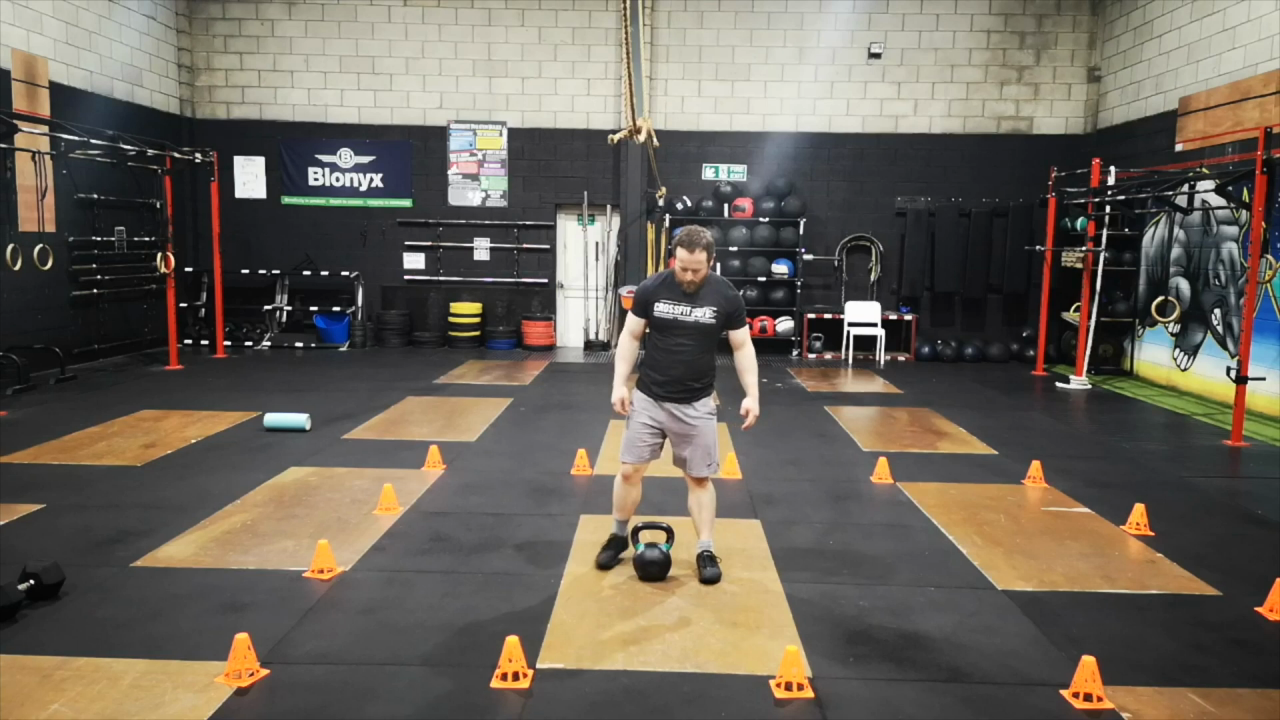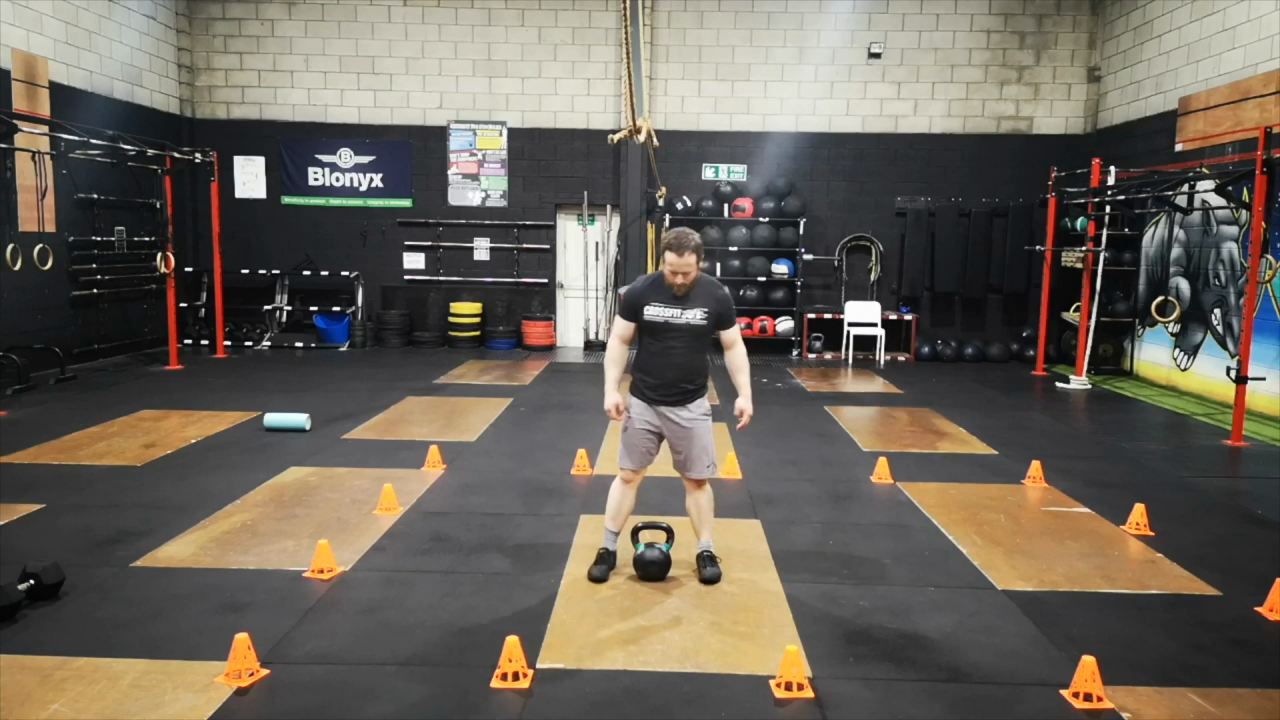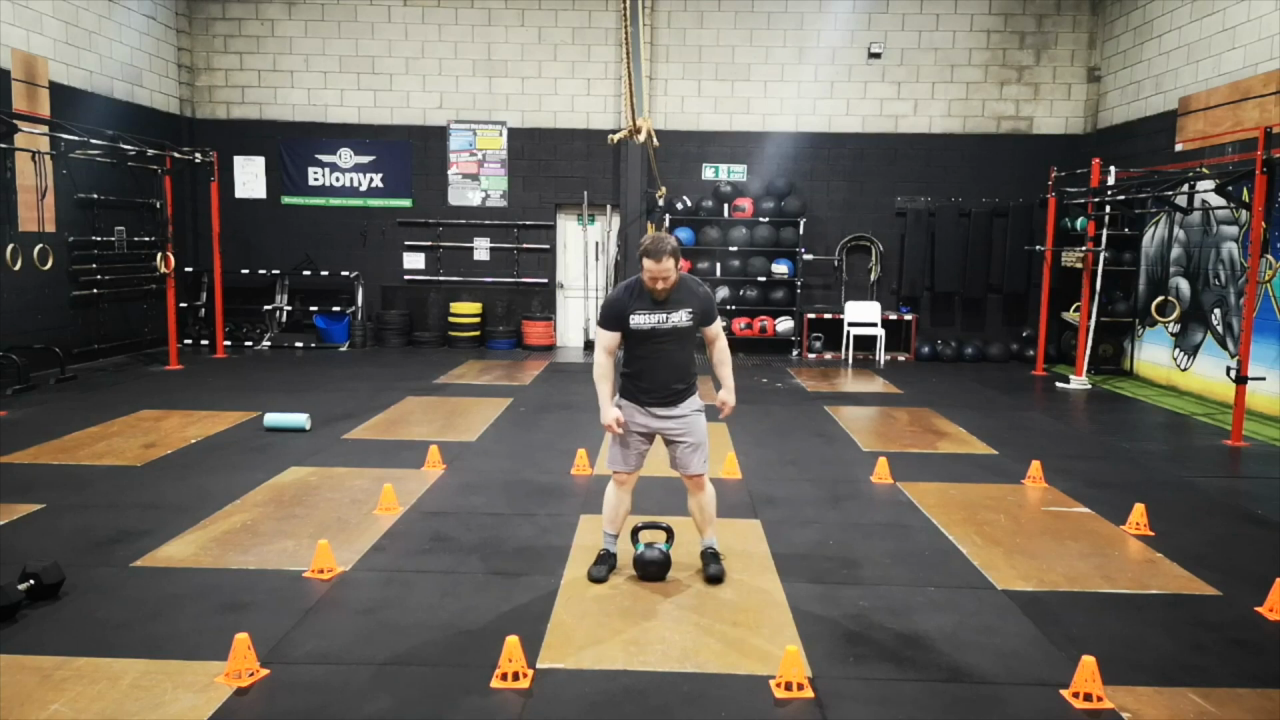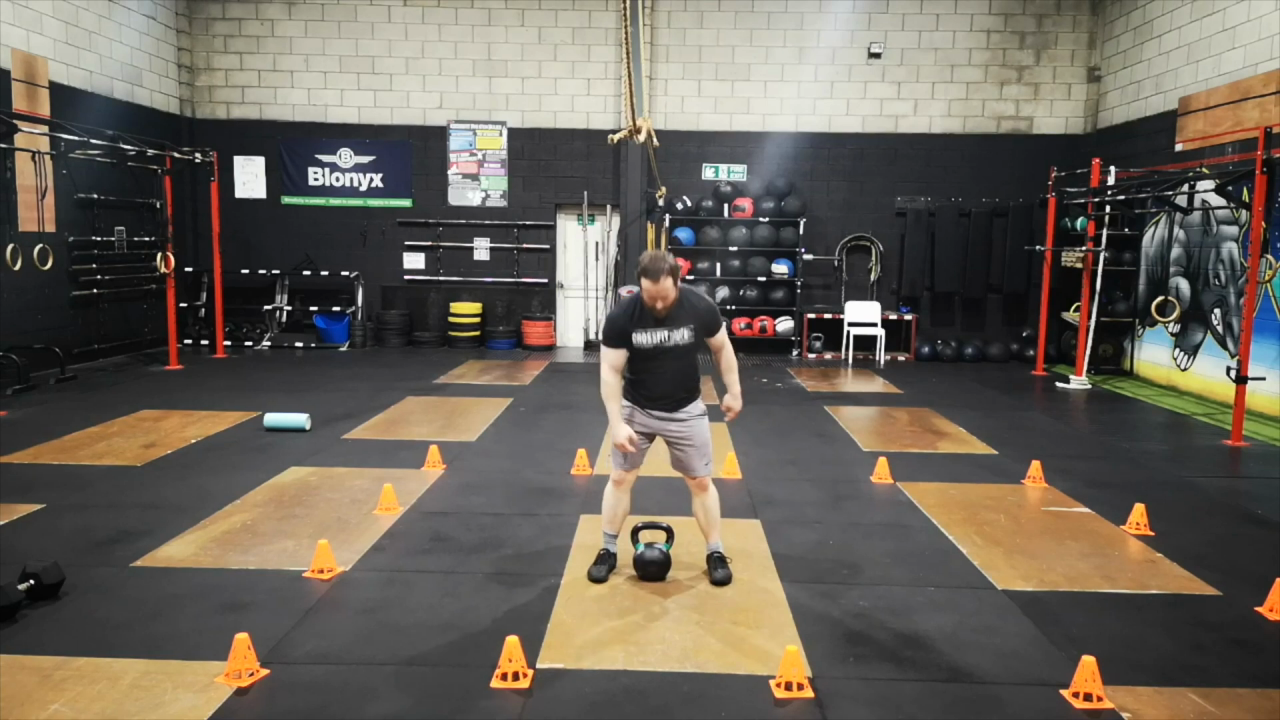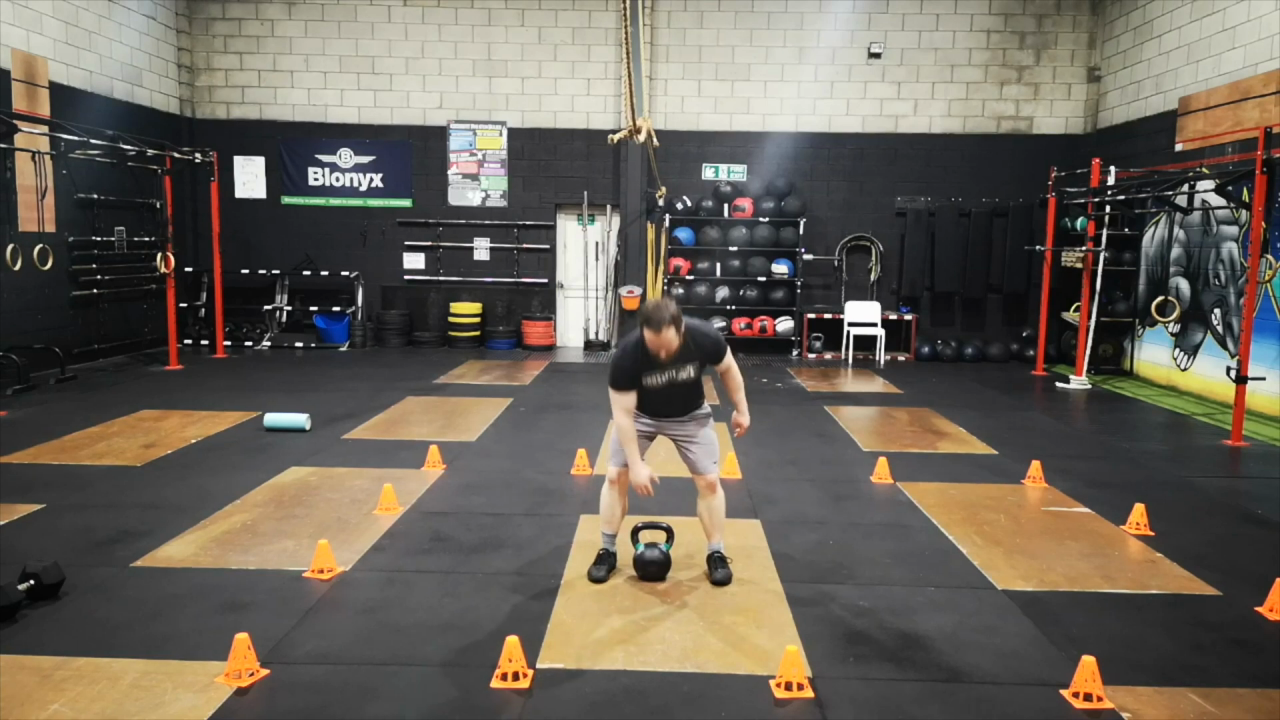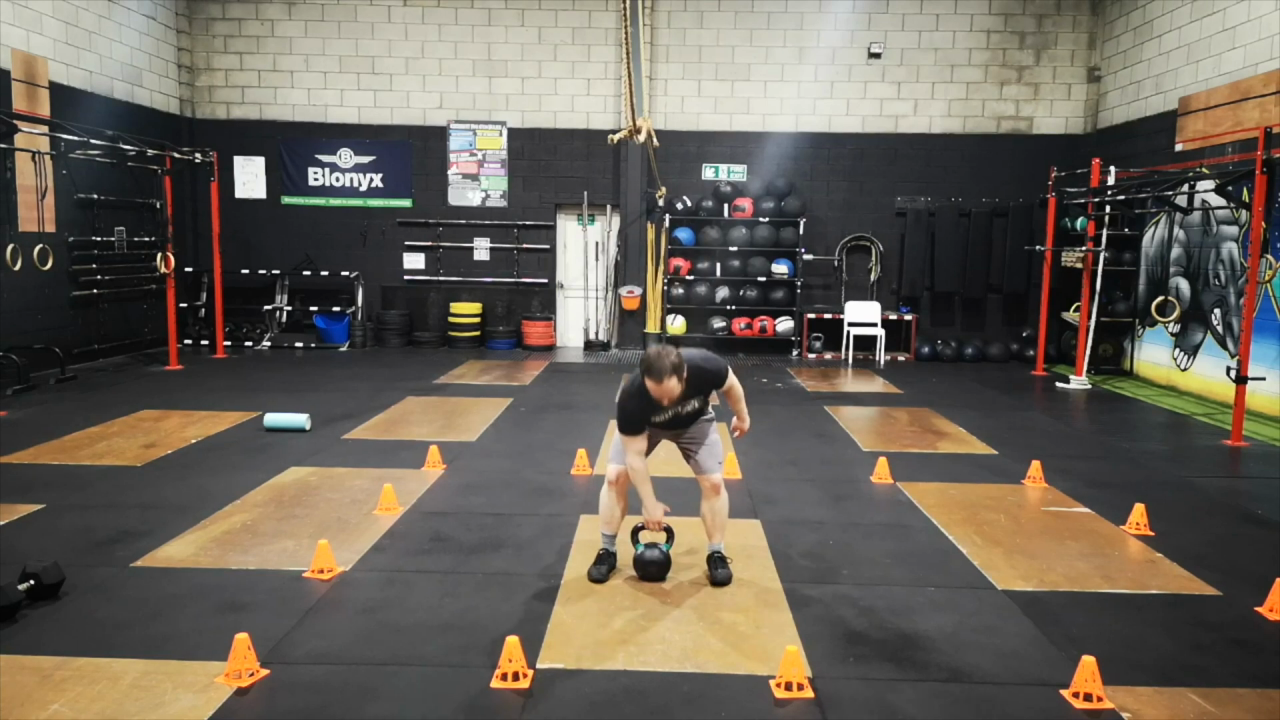
dt=0.2s
person 1, frame 1
left shoulder: (726, 296)
right shoulder: (652, 289)
left elbow: (742, 347)
right elbow: (630, 336)
left wrist: (751, 394)
right wrist: (620, 383)
left hip: (696, 404)
right hip: (648, 398)
left knee: (699, 477)
right knee: (629, 470)
left ankle: (705, 551)
right ankle: (619, 536)
person 1, frame 2
left shoulder: (716, 296)
right shoulder: (640, 291)
left elbow: (733, 346)
right elbow: (618, 341)
left wrist: (744, 394)
right wrist: (611, 389)
left hip: (691, 406)
right hip: (642, 403)
left knee: (697, 480)
right knee: (628, 475)
left ankle: (705, 551)
right ankle: (608, 549)
person 1, frame 3
left shoulder: (697, 294)
right shoulder: (620, 299)
left elbow: (716, 340)
right elbow: (604, 353)
left wrist: (727, 386)
right wrist: (606, 404)
left hip: (683, 405)
right hip: (633, 406)
left knee: (696, 478)
right knee: (622, 477)
left ankle: (710, 549)
right ankle: (608, 550)
person 1, frame 4
left shoulder: (700, 307)
right shoulder: (622, 315)
left elbow: (722, 348)
right elbow: (610, 372)
left wrist: (734, 391)
right wrist: (616, 423)
left hip: (686, 410)
right hip: (636, 408)
left knee: (700, 480)
right knee: (620, 477)
left ankle: (715, 553)
right ankle: (608, 551)
person 1, frame 5
left shoulder: (705, 337)
right shoulder: (627, 354)
left elbow: (728, 369)
right elbow: (622, 414)
left wrist: (741, 409)
right wrist: (636, 464)
left hip: (690, 415)
right hip: (642, 414)
left knee: (709, 480)
right knee: (616, 477)
left ankle: (716, 553)
right ankle: (607, 551)
person 1, frame 6
left shoulder: (707, 367)
right shoulder: (632, 396)
left elbow: (730, 386)
right elbow: (634, 456)
left wrist: (742, 416)
right wrist: (650, 505)
left hip: (694, 422)
right hip: (644, 426)
left knee: (713, 481)
right knee: (616, 476)
left ankle: (716, 554)
right ankle: (607, 551)
